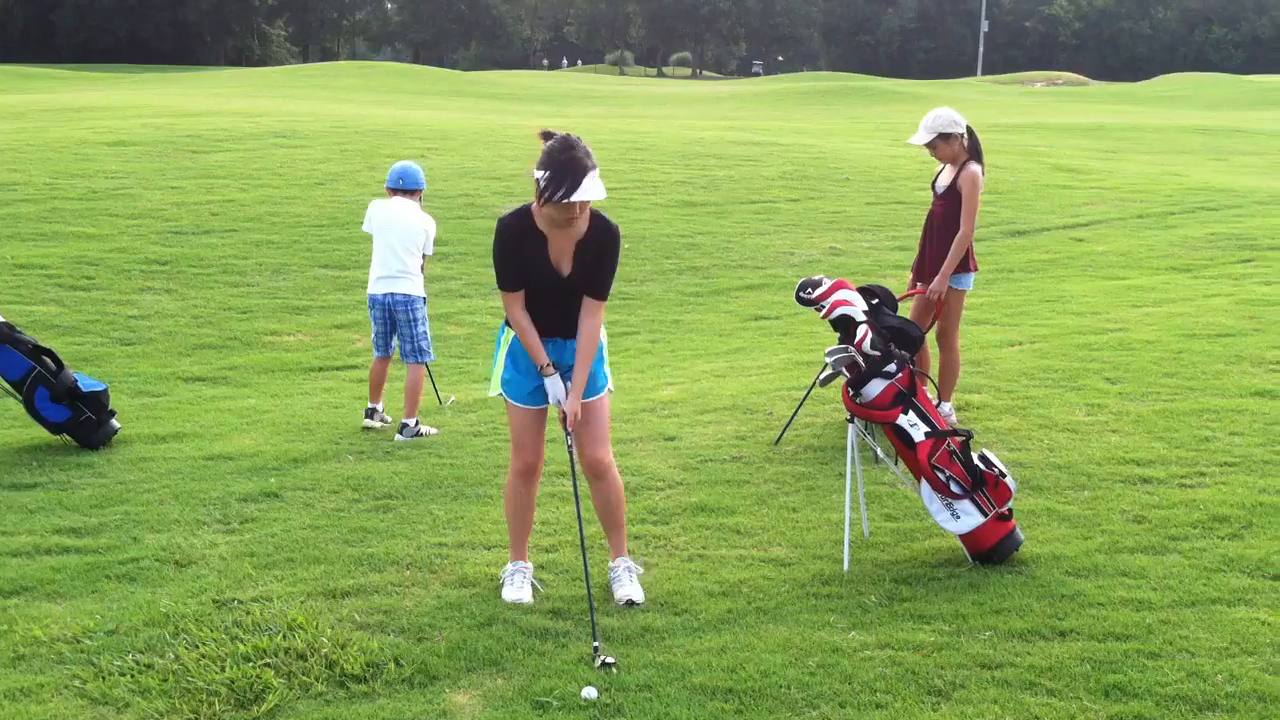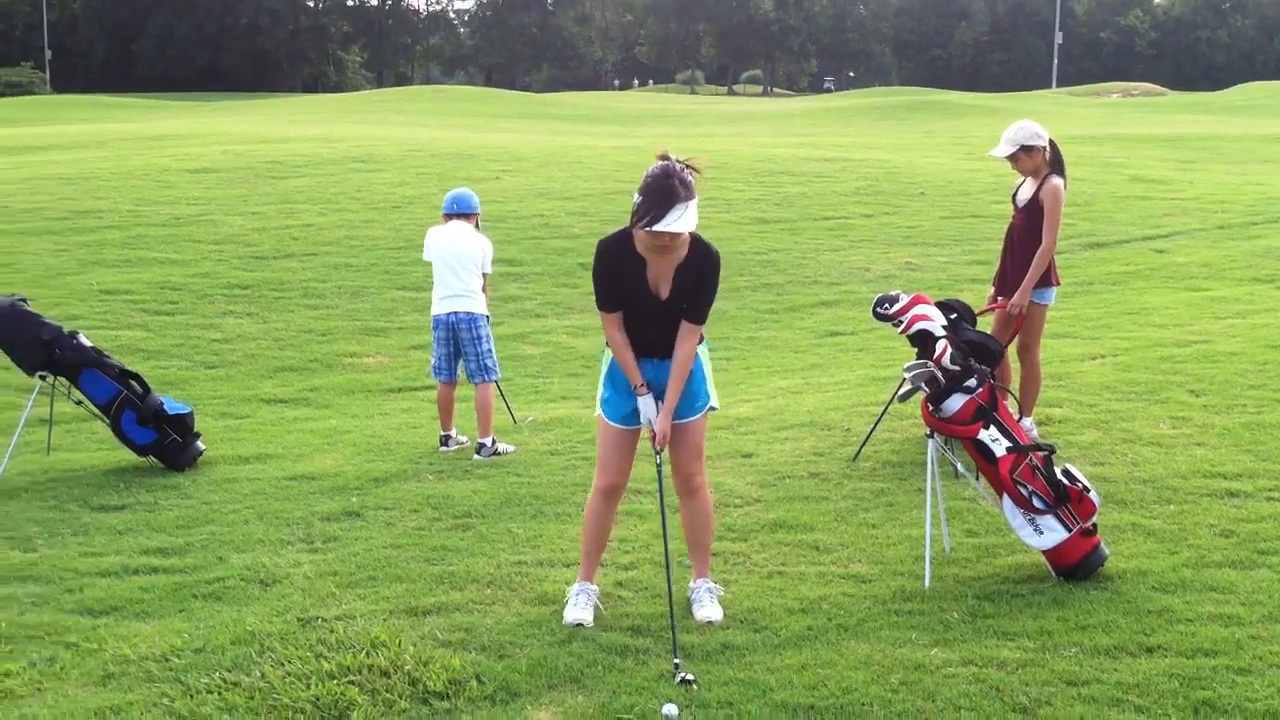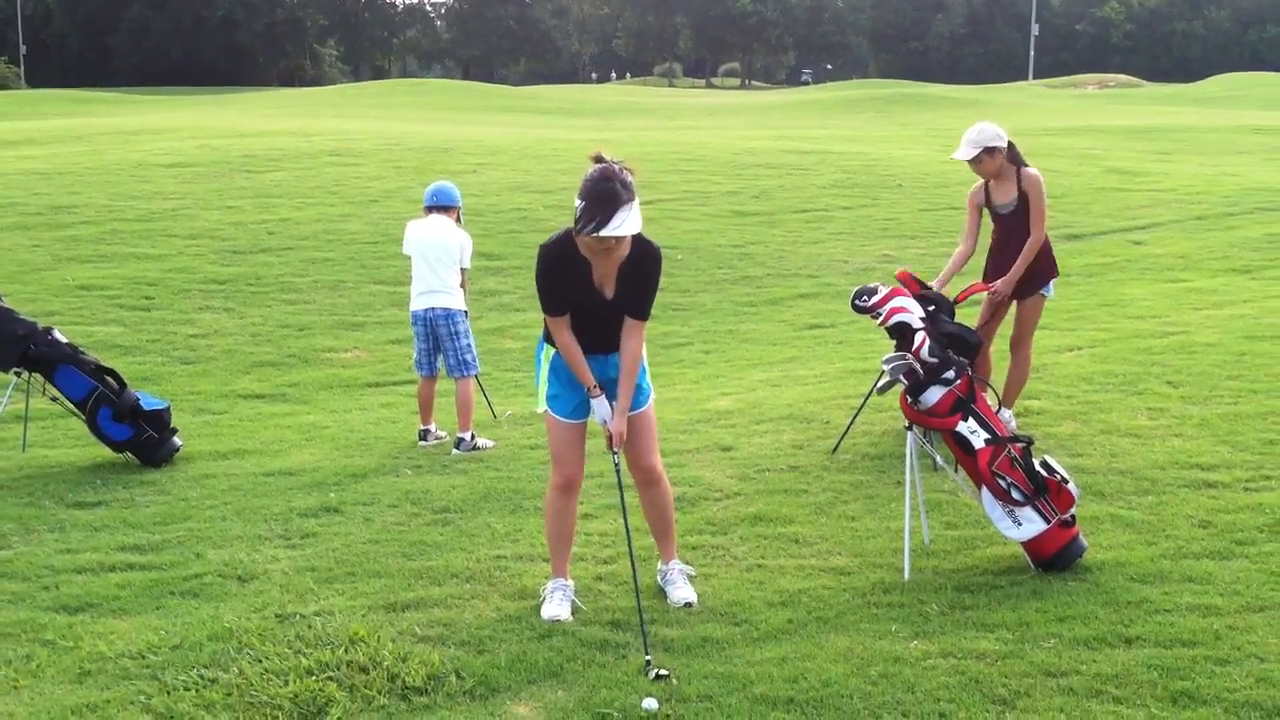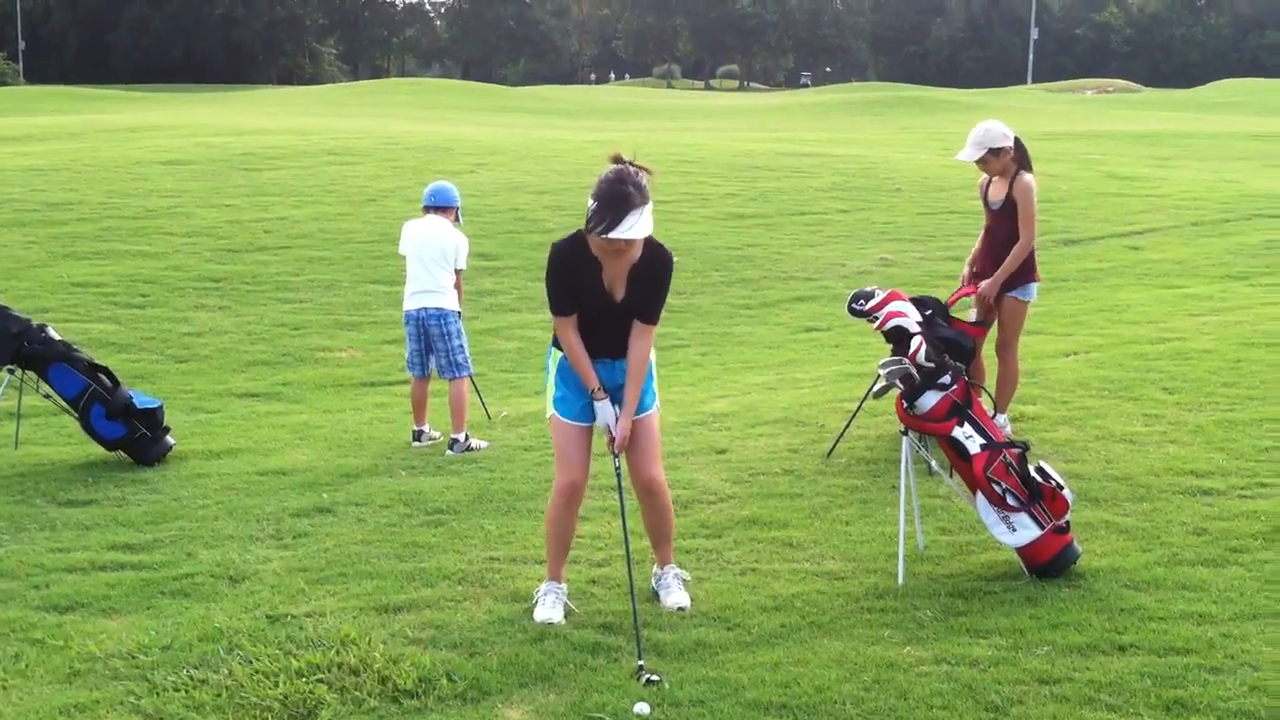
dt=0.7s
person 1, frame 1
left shoulder: (604, 234)
right shoulder: (513, 229)
left elbow: (591, 312)
right elbow: (514, 306)
left wrist: (576, 390)
right wrist: (547, 372)
left hip: (583, 349)
right hip: (526, 349)
left knee: (599, 461)
right knee: (526, 463)
left ankle: (621, 563)
right ankle: (518, 565)
person 1, frame 2
left shoulder: (705, 259)
right shoulder: (612, 251)
left elbow: (687, 335)
right elbow: (612, 328)
left wrist: (668, 409)
right wrist: (641, 392)
left hip: (683, 369)
right hip: (626, 368)
left knee: (692, 479)
right knee: (610, 482)
left ankle: (702, 583)
right ankle: (584, 585)
person 1, frame 3
left shoulder: (646, 256)
right shoulder: (555, 254)
left elbow: (633, 333)
right elbow: (560, 329)
left wrist: (621, 409)
right wrist: (593, 393)
left hip: (622, 362)
right hip: (567, 365)
left knee: (649, 469)
right knee: (566, 477)
left ankle: (671, 566)
right ankle: (559, 583)
person 1, frame 4
left shoulder: (657, 260)
right shoulder: (566, 254)
left elbow: (641, 337)
right elbow: (567, 330)
left wrist: (628, 412)
right wrist: (598, 396)
left hip: (630, 368)
right hip: (575, 369)
left knee: (650, 479)
right knee: (570, 482)
left ankle: (666, 572)
right ankle: (553, 585)
person 2, frame 1
left shoulder: (970, 173)
right shoulder: (944, 169)
left elbow: (966, 231)
left wrist: (944, 276)
right wrist: (918, 267)
left hip: (954, 267)
right hip: (931, 262)
left knee: (945, 336)
left ankle: (944, 407)
person 2, frame 2
left shoulder: (1052, 186)
right shoulder: (1024, 183)
left elbow: (1048, 244)
left wrist: (1025, 290)
right wrist: (998, 283)
left hip: (1036, 280)
right hip: (1012, 276)
left knee: (1027, 351)
left ankle: (1026, 422)
person 2, frame 3
left shoulder: (1030, 179)
right shoulder: (978, 193)
left elbow: (1037, 234)
right elbow: (967, 244)
left wrist: (1012, 278)
right wrist: (939, 284)
left hip: (1033, 270)
right hip: (998, 267)
left knee: (1020, 344)
right knee: (979, 338)
left ankle: (1005, 412)
person 2, frame 4
left shoulder: (1023, 184)
right shoulder: (985, 183)
left elbow: (1026, 240)
left wrist: (997, 280)
right wrist: (970, 265)
left hip: (1016, 277)
right hip: (988, 273)
left knee: (1005, 348)
left ankle: (1000, 417)
person 3, frame 1
left shoulder: (376, 208)
right shoulder: (426, 221)
right elbow: (423, 263)
left hip: (378, 291)
right hip: (408, 293)
left knee: (382, 354)
right knee: (416, 360)
left ankle: (373, 410)
right ankle: (409, 425)
person 3, frame 2
left shoulder: (433, 235)
right shoulder: (481, 242)
right elbow: (484, 284)
left hip: (441, 313)
right hip: (471, 312)
left knee: (446, 379)
right knee: (484, 379)
left ankle: (448, 435)
right ankle: (485, 443)
person 3, frame 3
left shoulder: (413, 228)
right shoulder: (461, 236)
right elbow: (463, 279)
left hip: (420, 308)
right hip: (449, 307)
left knee: (427, 374)
right knee: (464, 374)
left ankle: (427, 430)
right ankle: (465, 438)
person 3, frame 4
left shoulder: (409, 229)
right shoulder: (457, 237)
right elbow: (457, 281)
right wrist: (456, 308)
left hip: (413, 308)
right hip: (442, 309)
left knee: (420, 374)
right knee: (458, 375)
left ankle: (421, 431)
right ankle: (459, 439)
